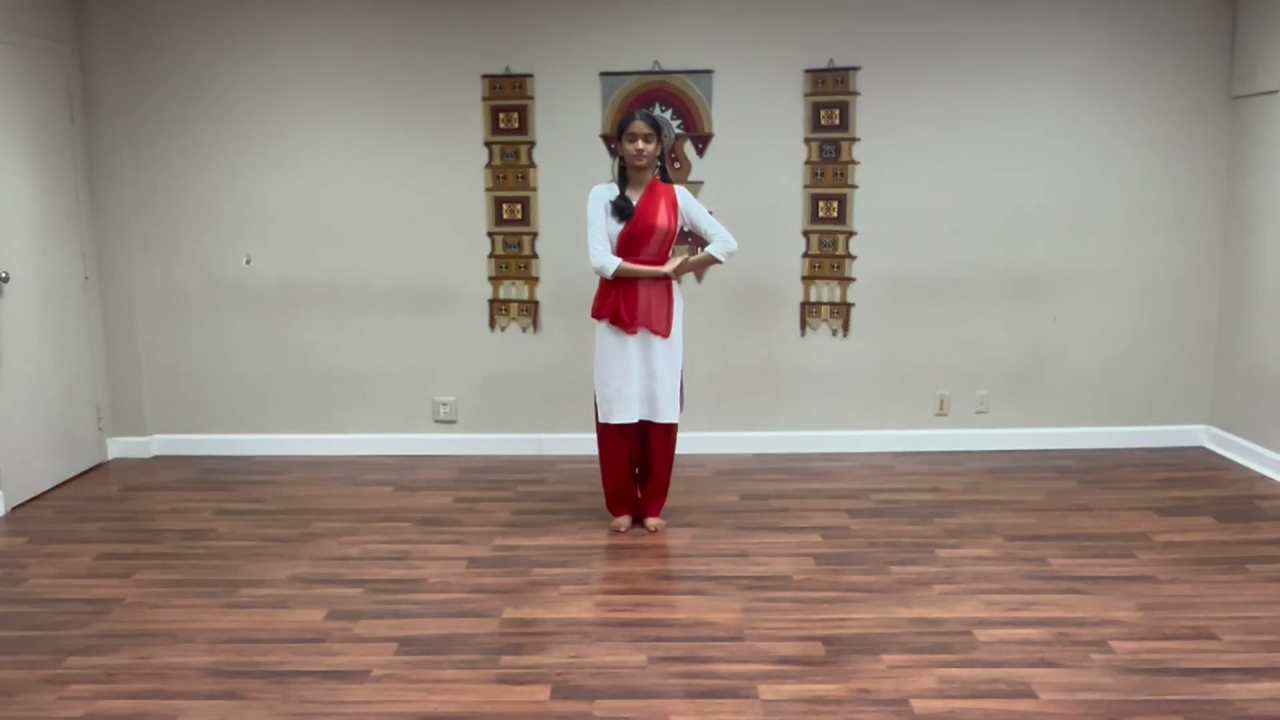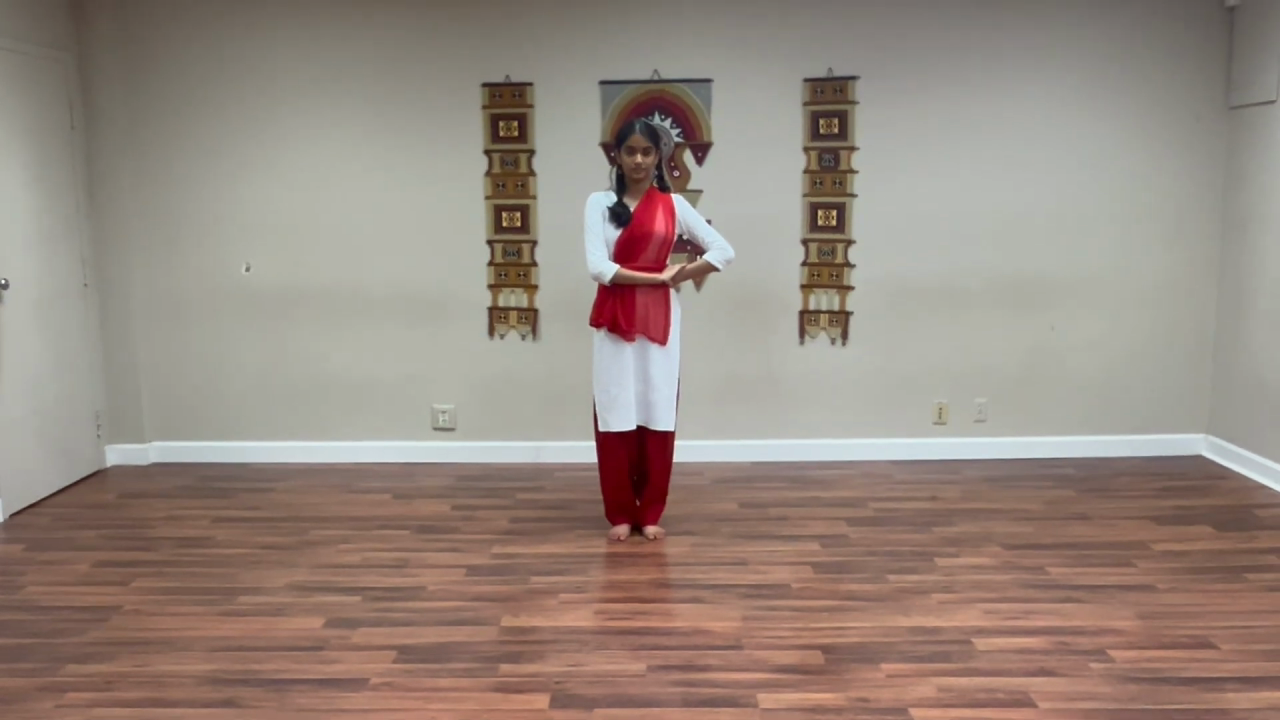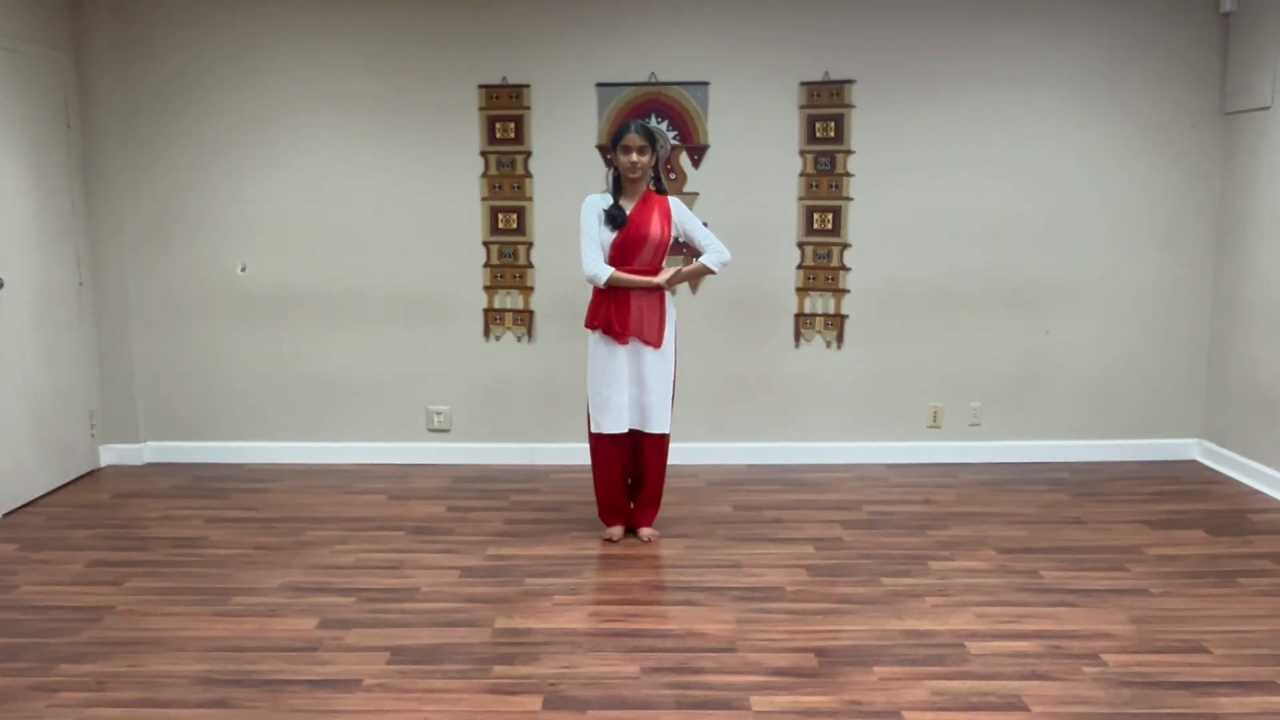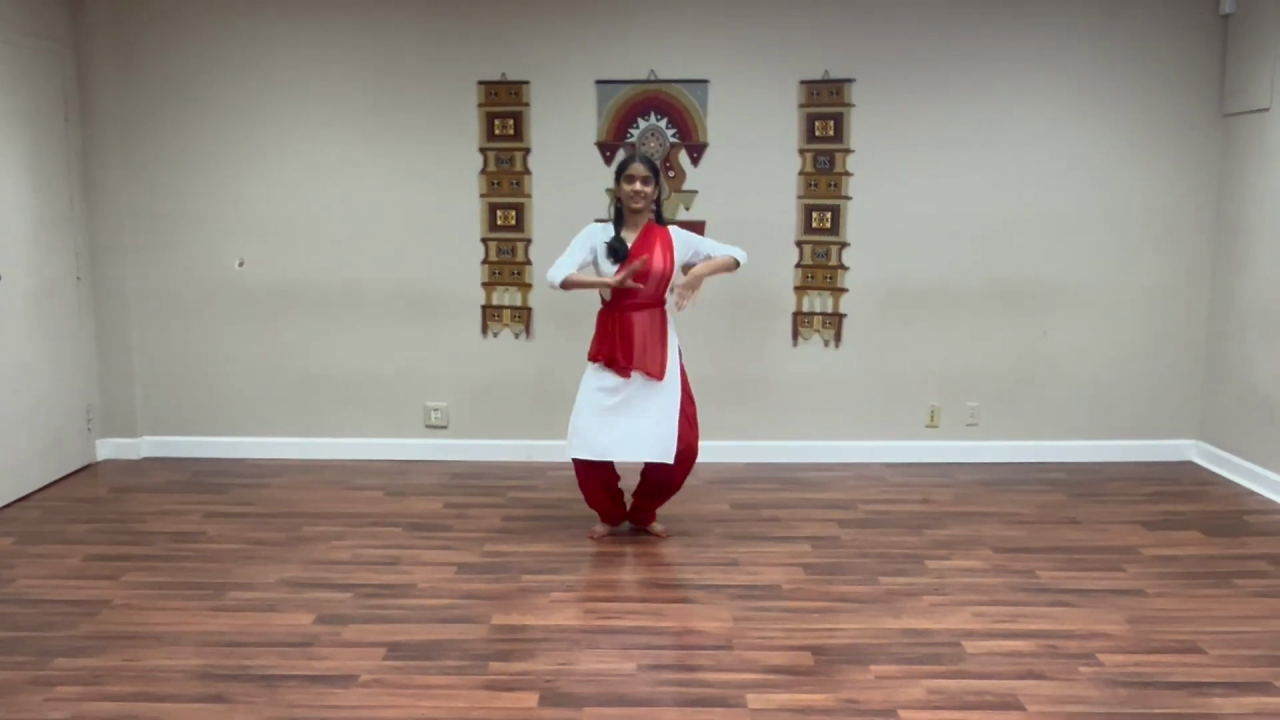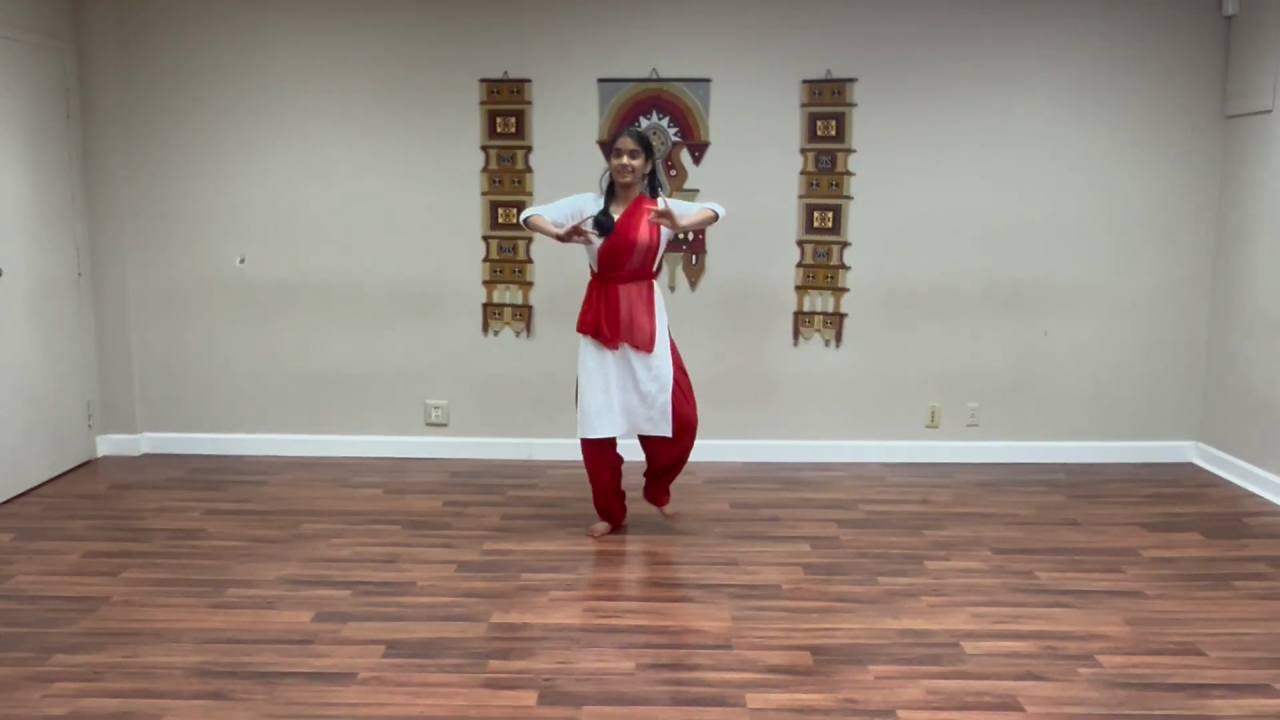
dt=0.7s
person 1, frame 1
left shoulder: (676, 196)
right shoulder: (602, 195)
left elbow: (726, 243)
right elbow: (600, 261)
left wrist: (681, 269)
right wrist: (659, 270)
left hip: (661, 311)
right hip: (616, 312)
left knee: (660, 408)
right knee: (616, 409)
left ankle: (651, 505)
right ankle: (621, 506)
person 1, frame 2
left shoulder: (674, 205)
right shoulder: (600, 203)
left elbow: (723, 251)
right elbow: (598, 267)
left wrist: (678, 278)
right wrist: (657, 276)
left hip: (659, 318)
right hip: (614, 319)
left knee: (658, 414)
right knee: (615, 416)
left ankle: (650, 513)
right ankle: (621, 514)
person 1, frame 3
left shoulder: (670, 207)
right shoulder: (595, 205)
left elbow: (719, 254)
right elbow: (593, 269)
left wrist: (673, 279)
right wrist: (651, 280)
left hip: (654, 321)
right hip: (609, 322)
left knee: (652, 420)
right knee: (608, 420)
left ankle: (644, 516)
right ankle: (614, 516)
person 1, frame 4
left shoulder: (673, 237)
right shoulder: (597, 235)
left elbow: (735, 255)
right elbow: (555, 275)
left wrist: (699, 272)
right wrist: (606, 281)
left hip: (658, 349)
right hip: (610, 349)
left knee: (680, 448)
right knee: (586, 444)
left ankle: (643, 512)
right ankle: (611, 513)
person 1, frame 5
left shoulder: (660, 208)
right shoulder: (586, 205)
left elbow: (715, 210)
right elbow: (530, 216)
left wrist: (681, 225)
right wrist: (560, 234)
left hip: (647, 319)
right hip: (601, 319)
left knee: (677, 416)
right knee: (597, 421)
left ankle: (658, 489)
right ankle: (610, 512)
